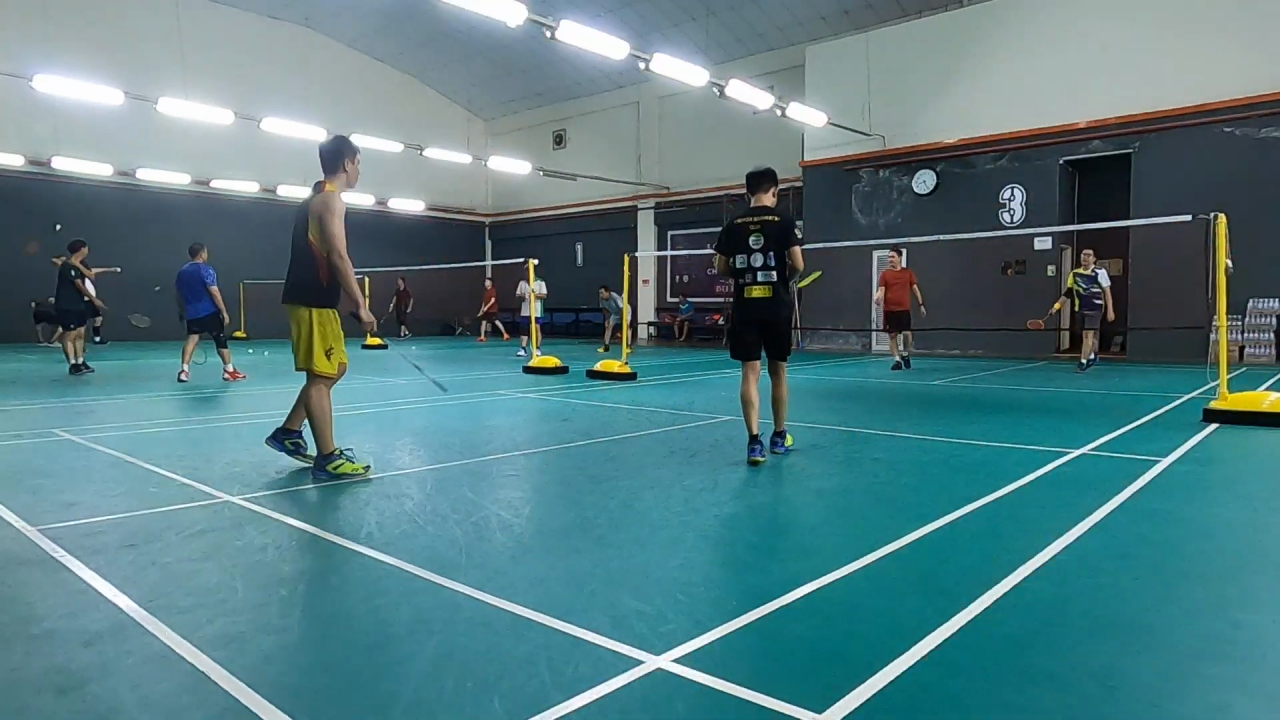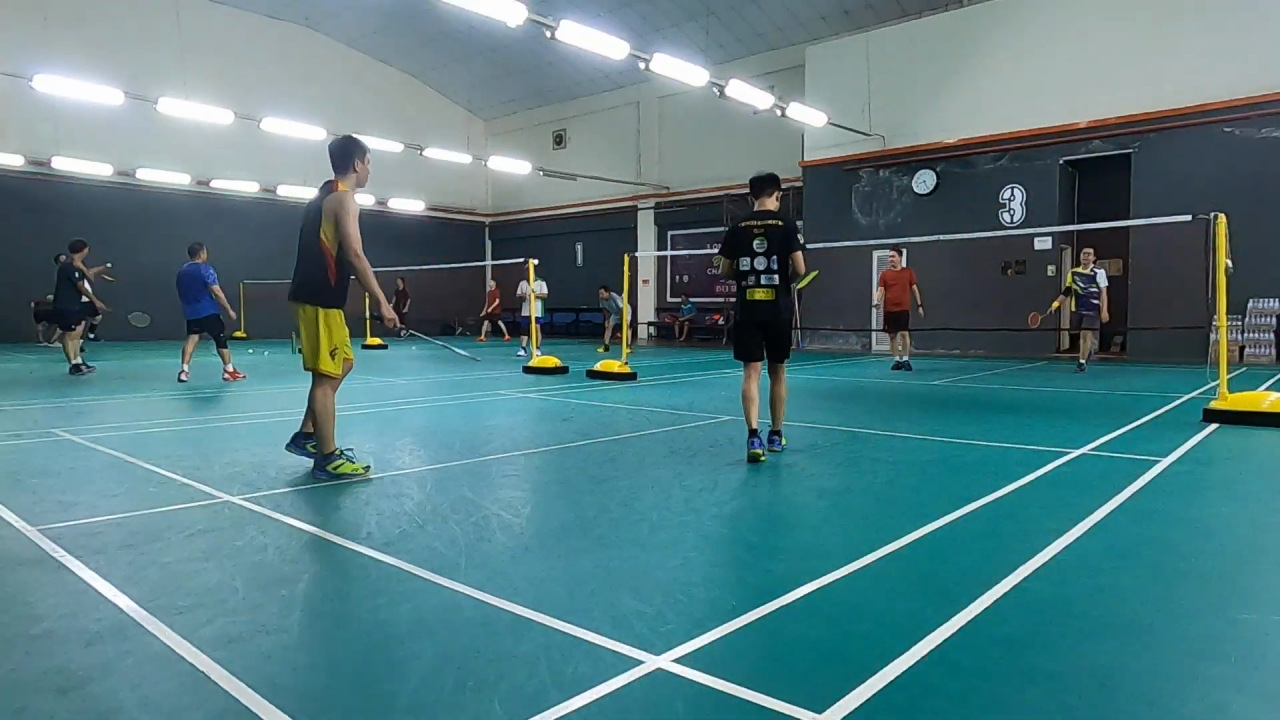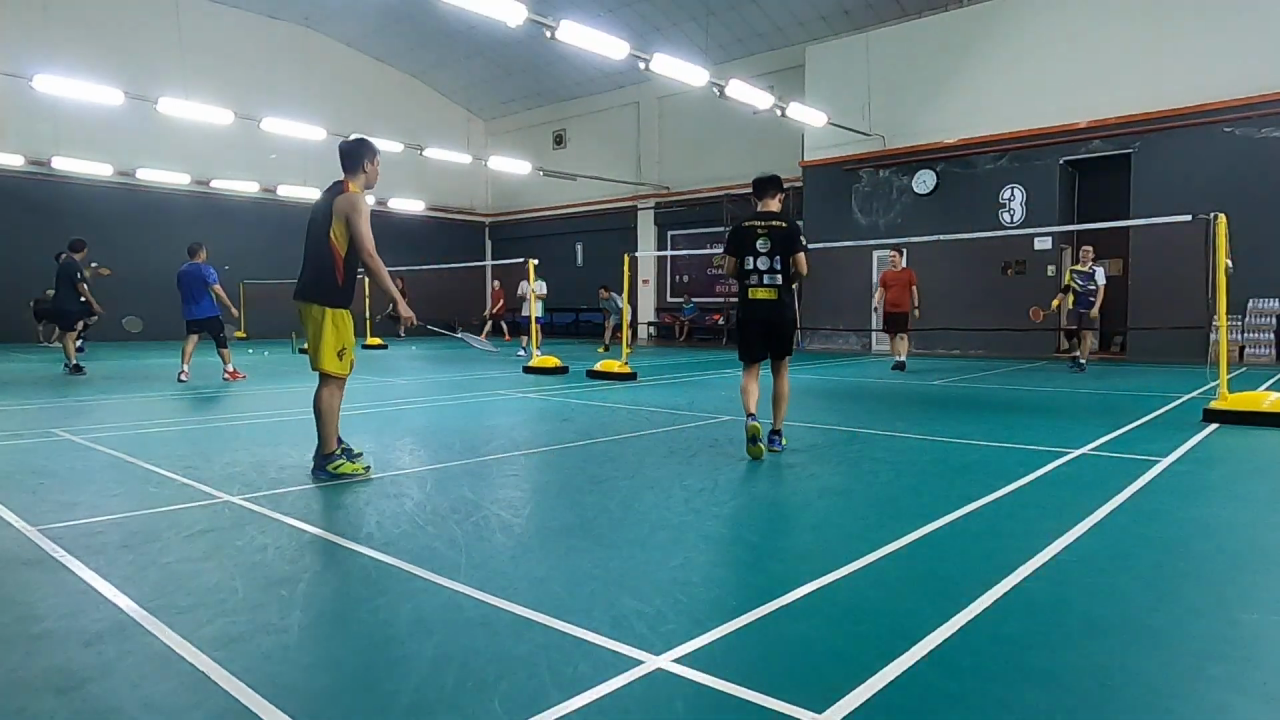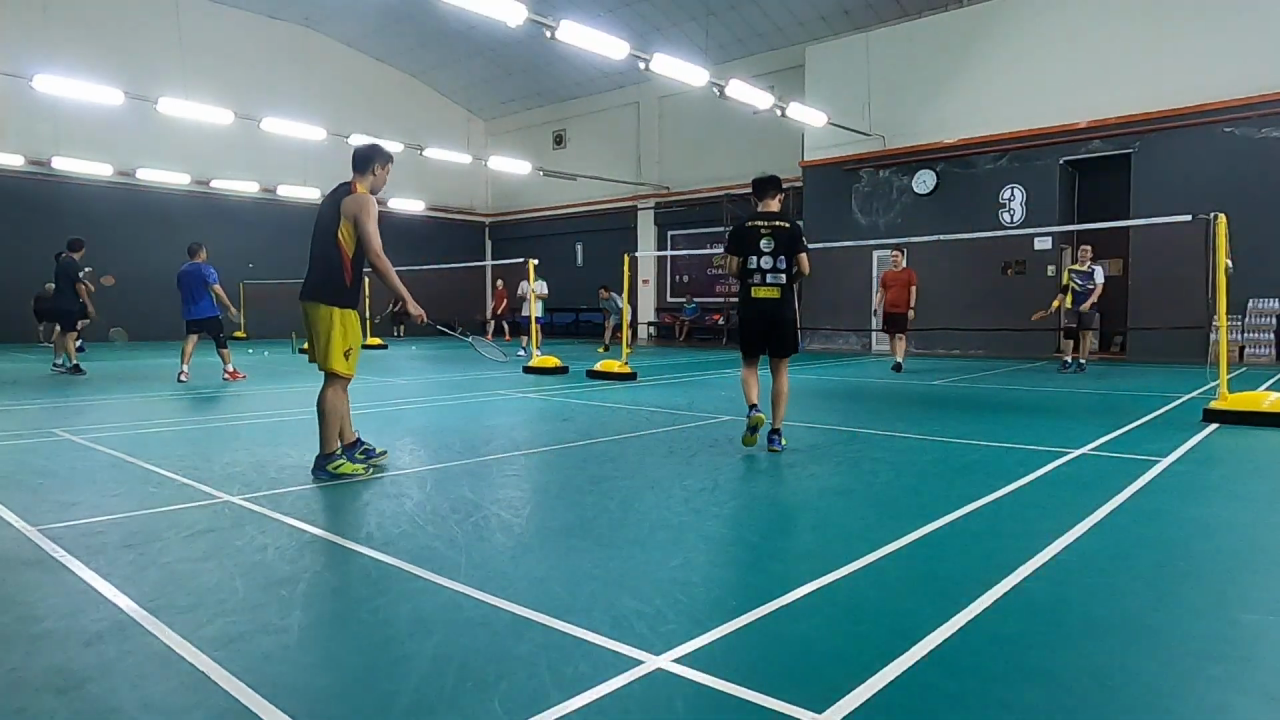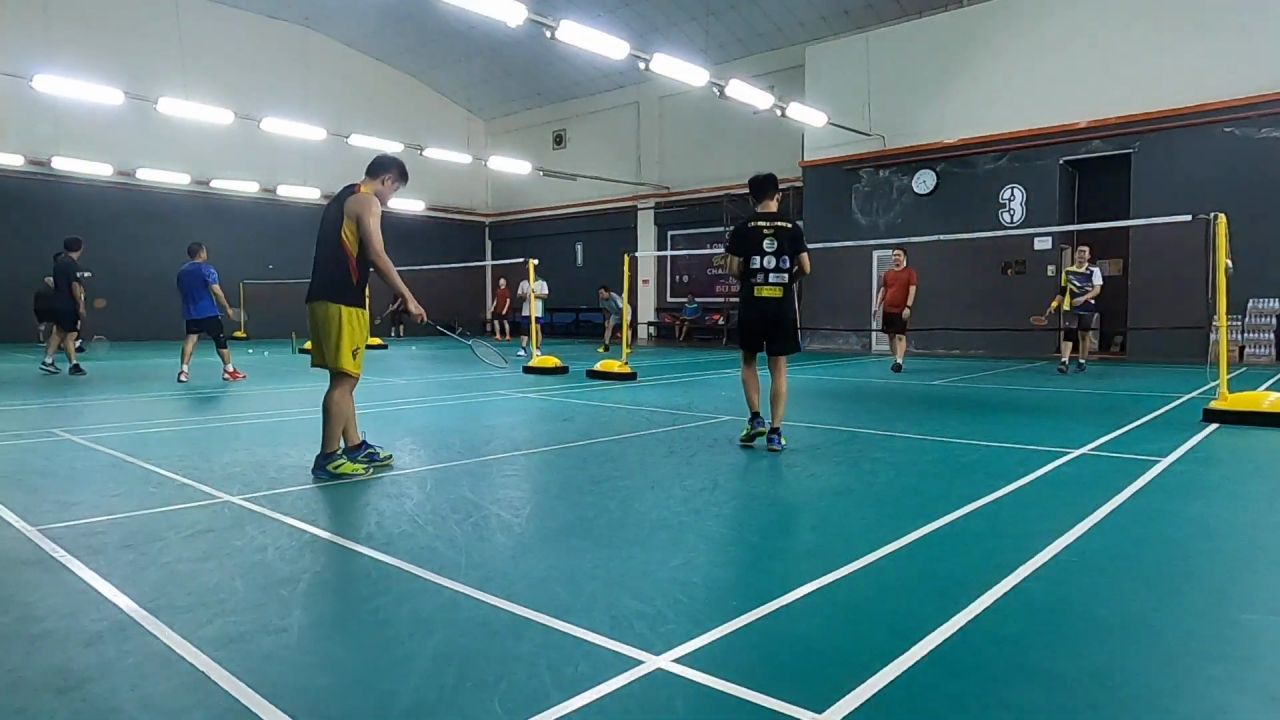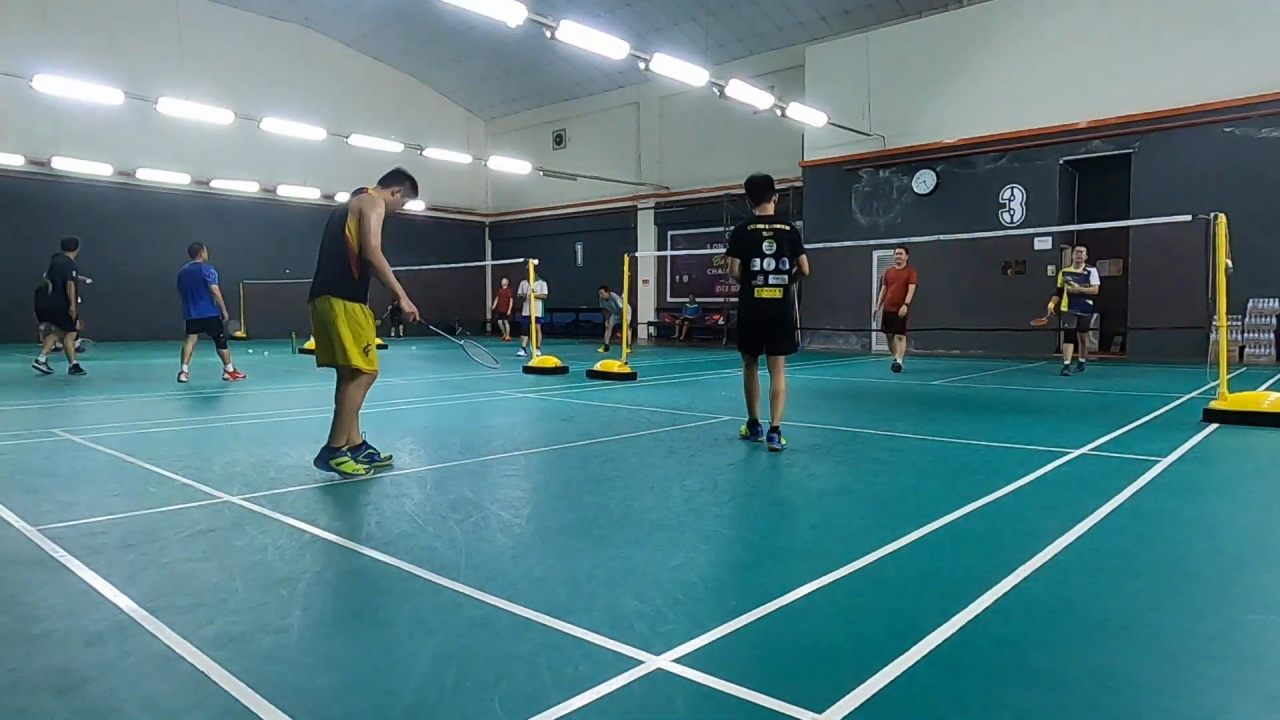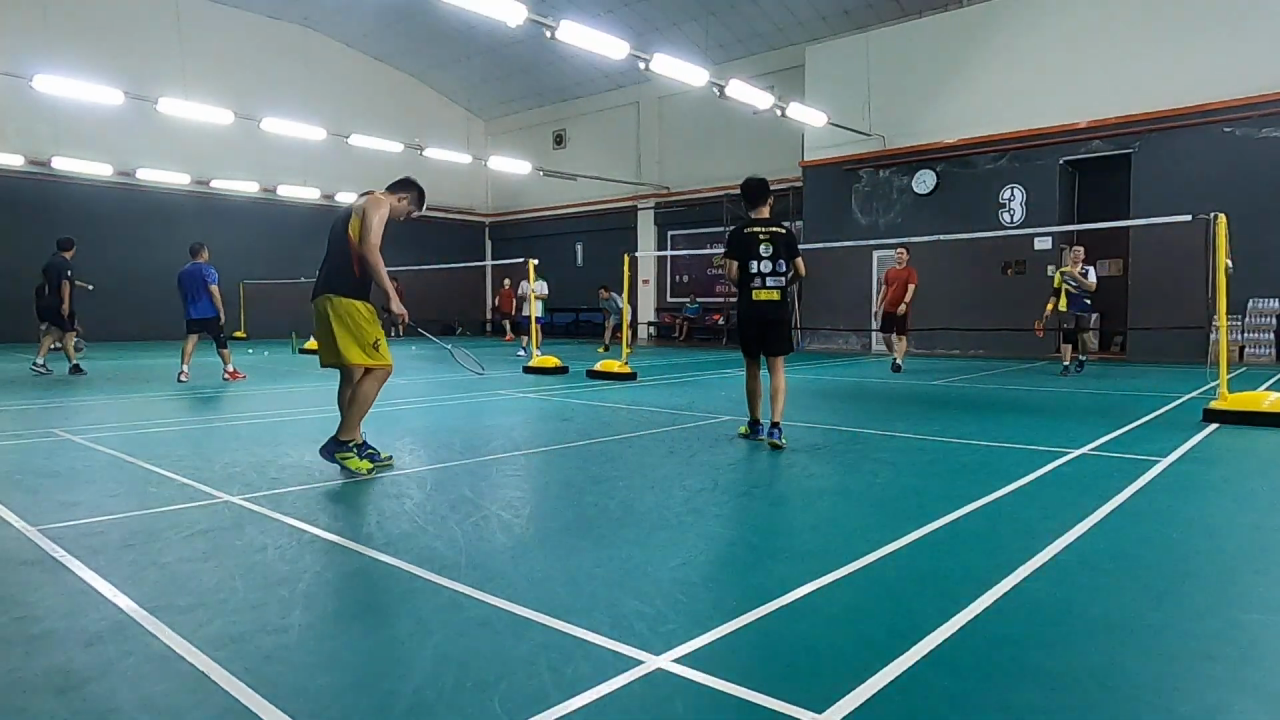
dt=0.1s
person 1, frame 1
left shoulder: (317, 199)
right shoulder: (331, 200)
right elbow: (339, 256)
left wrist: (352, 301)
right wrist: (361, 305)
left hip: (309, 300)
right hip: (314, 303)
left knee: (335, 367)
right knee: (322, 376)
left ankle: (288, 431)
right ankle: (327, 458)
person 1, frame 2
left shoulder: (324, 197)
right shoulder: (343, 199)
right elbow: (355, 255)
right wrist: (382, 303)
left hip: (314, 297)
right hip: (321, 301)
left knee: (340, 365)
right knee: (327, 376)
left ankle: (308, 434)
right ankle: (327, 458)
person 1, frame 3
left shoulder: (330, 197)
right shoulder: (354, 199)
right elbow: (368, 257)
right wrist: (398, 301)
left hip: (314, 296)
right hip: (329, 301)
left knee: (336, 374)
right knee: (332, 377)
left ankle: (332, 443)
right ankle: (328, 459)
person 1, frame 4
left shoulder: (334, 197)
right shoulder: (362, 201)
right elbow: (376, 257)
right wrist: (408, 300)
left hip: (319, 296)
right hip: (335, 301)
left knee: (339, 376)
right knee: (337, 378)
left ankle: (349, 444)
right ankle: (328, 458)
person 1, frame 5
left shoulder: (341, 200)
right shoulder: (367, 202)
right elbow: (377, 256)
right wrist: (408, 298)
left hip: (321, 298)
right hip: (341, 302)
left knee: (345, 376)
right knee: (344, 378)
left ankle: (354, 446)
right ankle: (330, 457)
person 1, frame 6
left shoulder: (352, 204)
right shoulder: (372, 202)
right elbow: (372, 253)
right wrist: (402, 297)
left hip: (325, 296)
right hip: (343, 298)
left knee: (350, 375)
right knee: (363, 372)
left ankle: (354, 446)
right ankle: (333, 451)
person 1, frame 7
left shoulder: (360, 205)
right shoulder: (378, 203)
right elbow: (370, 252)
right wrist: (392, 298)
left hip: (328, 296)
right hip: (346, 298)
left knee: (353, 373)
right knee: (379, 367)
left ankle: (353, 445)
right ankle: (341, 442)
person 2, frame 1
left shoulder: (733, 225)
right shoulder: (783, 221)
left elbow: (721, 268)
right elbow: (798, 265)
right wrist: (783, 277)
left hip: (744, 307)
right hip: (776, 307)
left knee: (749, 373)
right knee: (778, 370)
left ankle: (754, 441)
right ankle: (780, 435)
person 2, frame 2
left shoulder: (737, 228)
right shoulder: (786, 225)
left elbow: (725, 270)
right elbow: (799, 269)
right wrist: (784, 280)
left hip: (747, 309)
right hip: (778, 309)
left knee: (751, 373)
right knee: (777, 371)
left ankle: (754, 436)
right ankle: (776, 434)
person 2, frame 3
left shoulder: (740, 229)
right shoulder: (789, 227)
left elbow: (729, 269)
right elbow: (801, 270)
left hip: (750, 308)
right hip: (780, 308)
left knee: (750, 370)
right knee: (780, 370)
left ankle: (751, 418)
right ankle: (776, 434)
person 2, frame 4
left shoulder: (742, 228)
right shoulder: (791, 228)
left elbow: (733, 269)
right elbow: (804, 269)
left hip: (751, 306)
right hip: (782, 307)
left knee: (749, 364)
right knee: (779, 370)
left ankle: (753, 409)
right ankle: (776, 434)
person 2, frame 5
left shoulder: (742, 229)
right shoulder: (791, 228)
left elbow: (734, 269)
right elbow: (805, 268)
left hip: (751, 305)
right hip: (782, 306)
left knee: (748, 362)
right knee: (778, 370)
left ankle: (755, 418)
right ankle: (775, 432)
person 2, frame 6
left shoulder: (741, 231)
right shoulder: (789, 230)
left elbow: (734, 272)
right elbow: (804, 270)
left hip: (751, 306)
right hip: (781, 307)
left knee: (751, 365)
right knee: (777, 369)
left ankle: (754, 425)
right ankle: (775, 431)
person 2, frame 7
left shoulder: (739, 234)
right shoulder: (785, 233)
left elbow: (732, 274)
right elbow: (800, 272)
left hip: (750, 309)
right hip: (778, 308)
left knee: (752, 366)
right knee: (776, 368)
left ankle: (755, 424)
right ankle: (775, 425)
